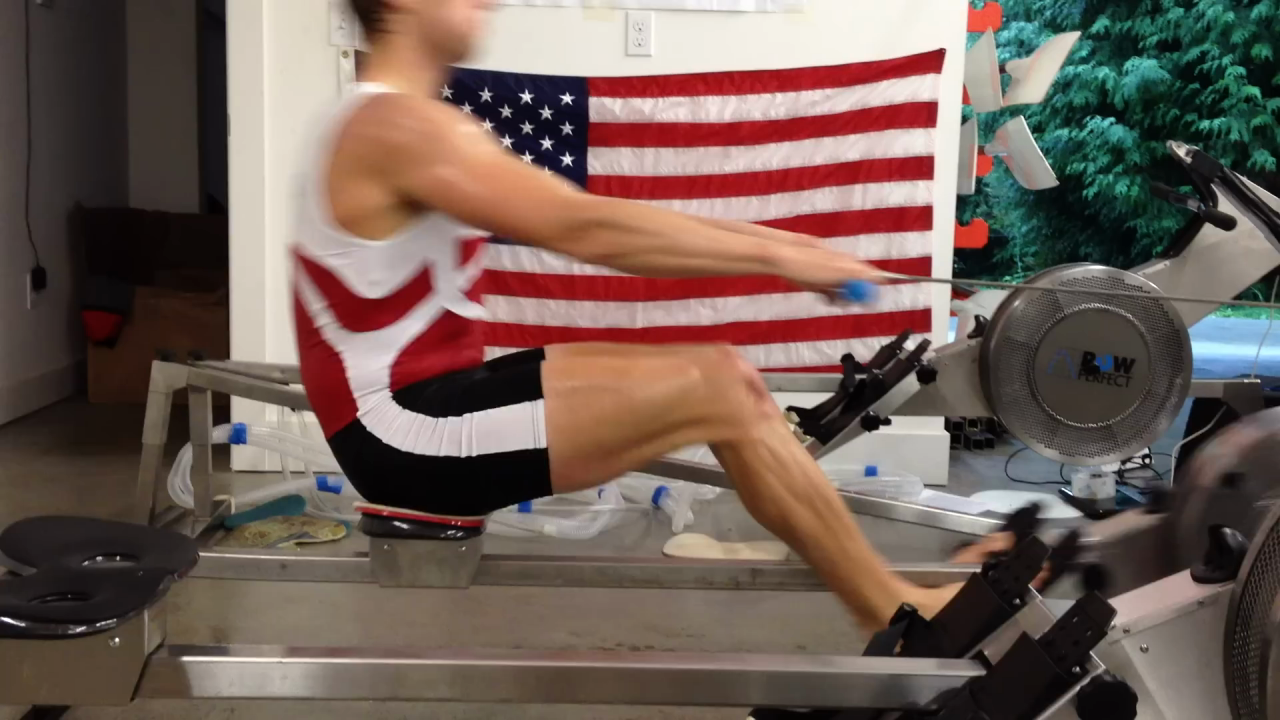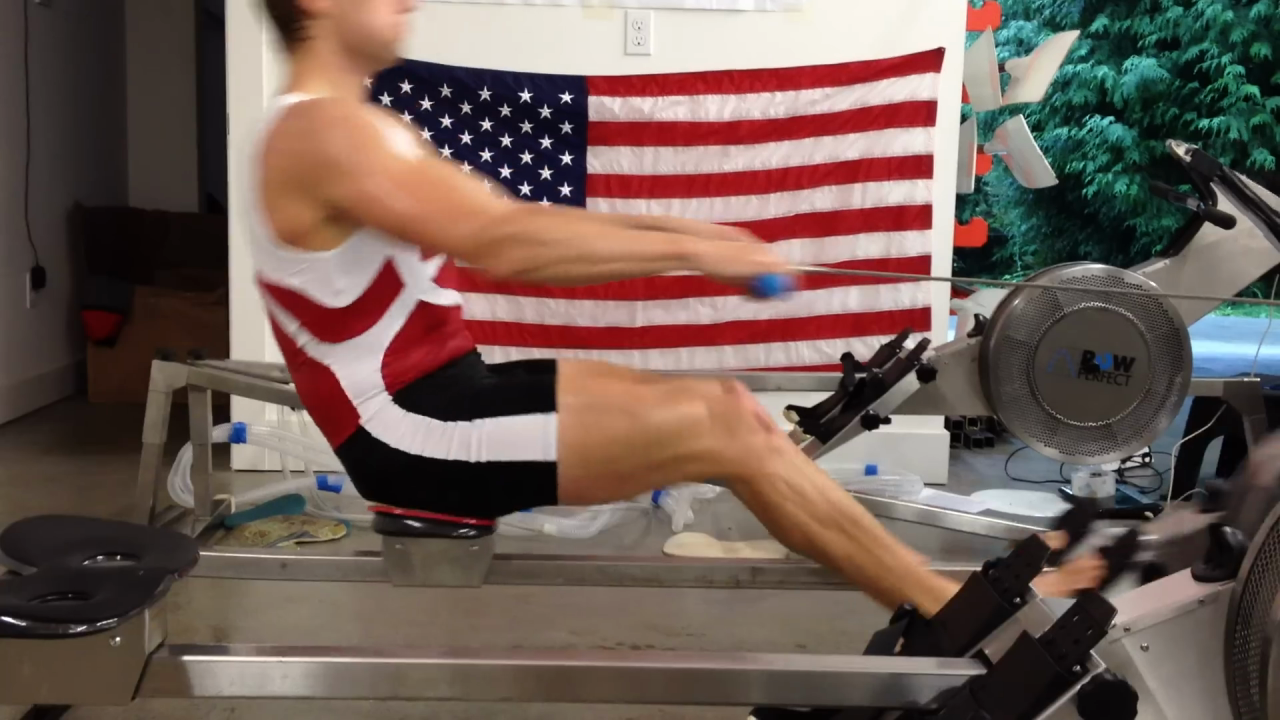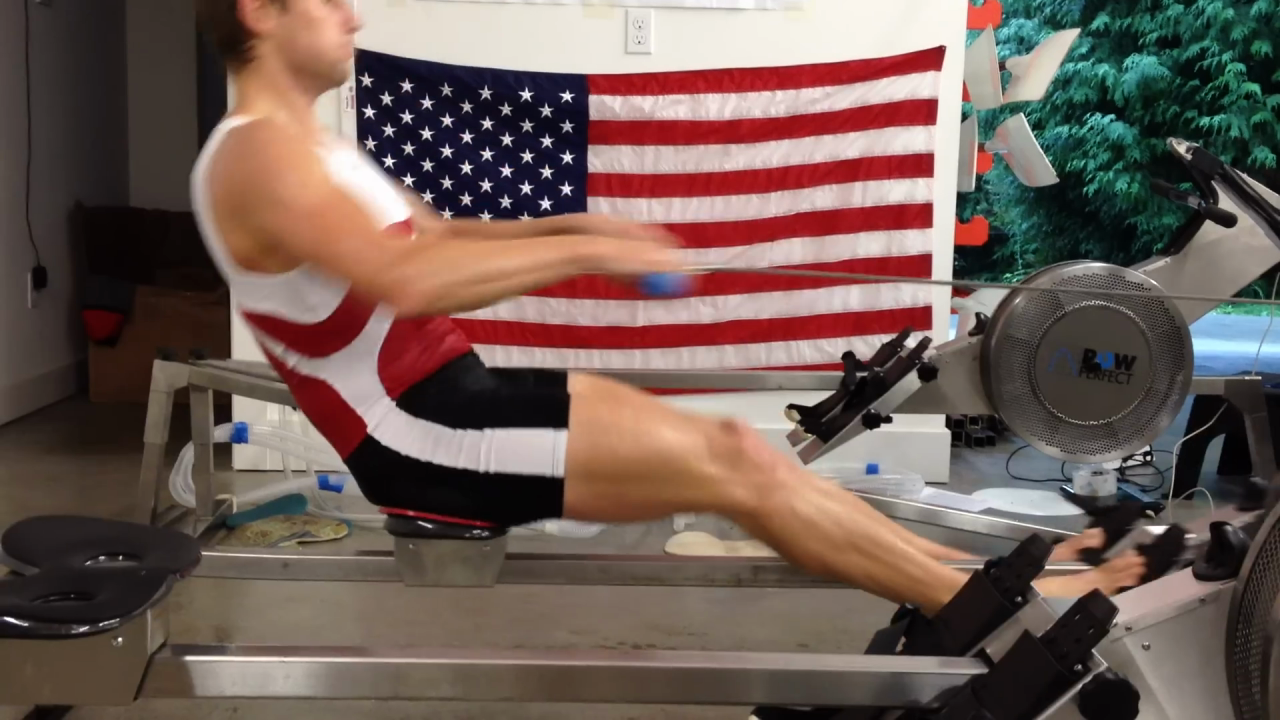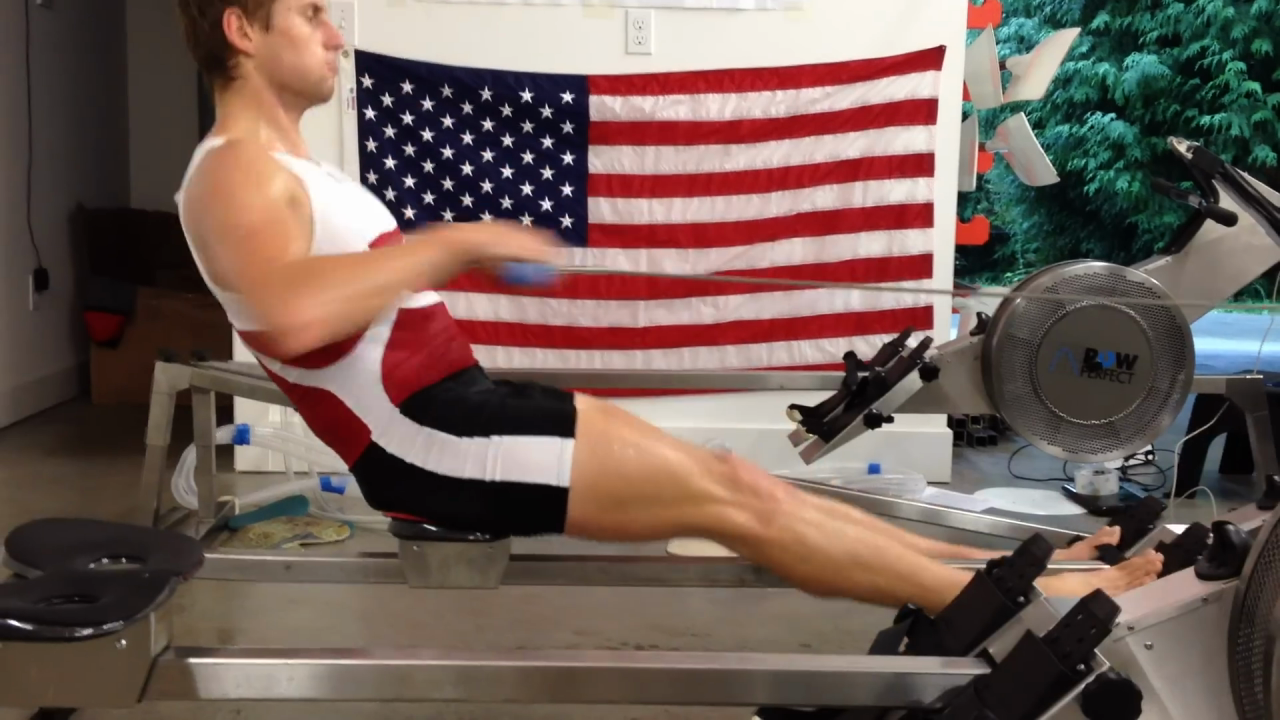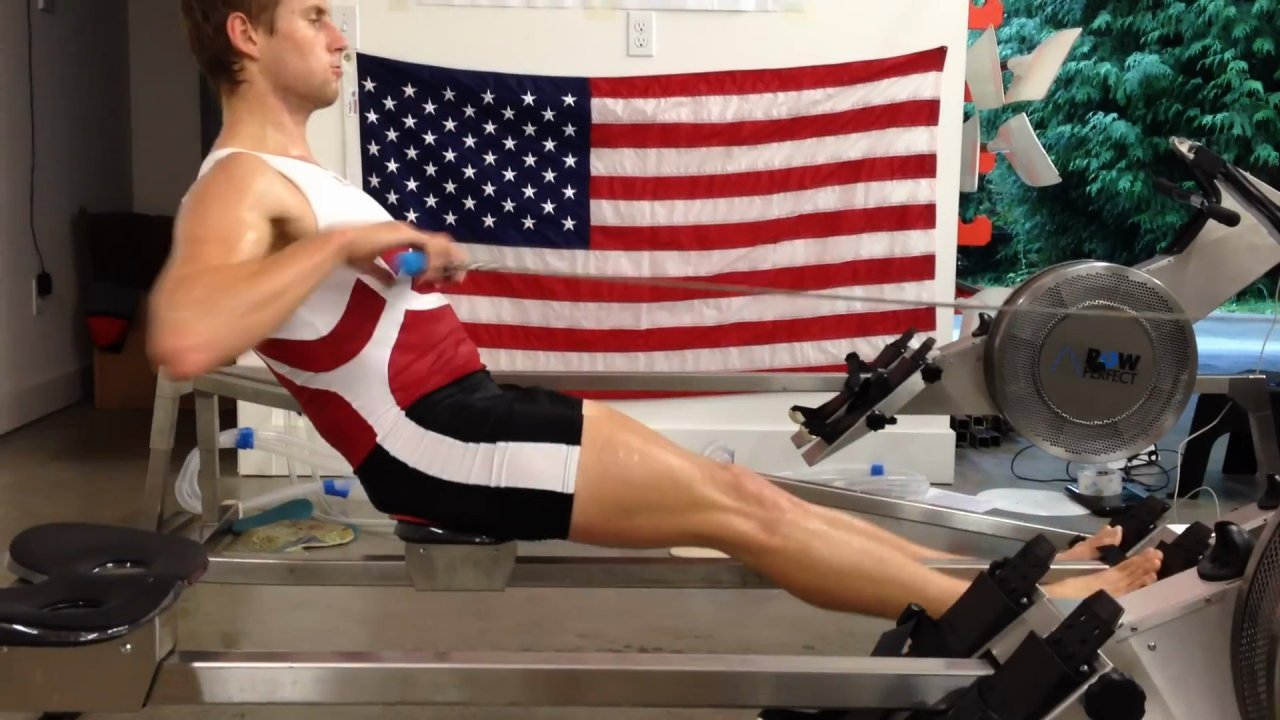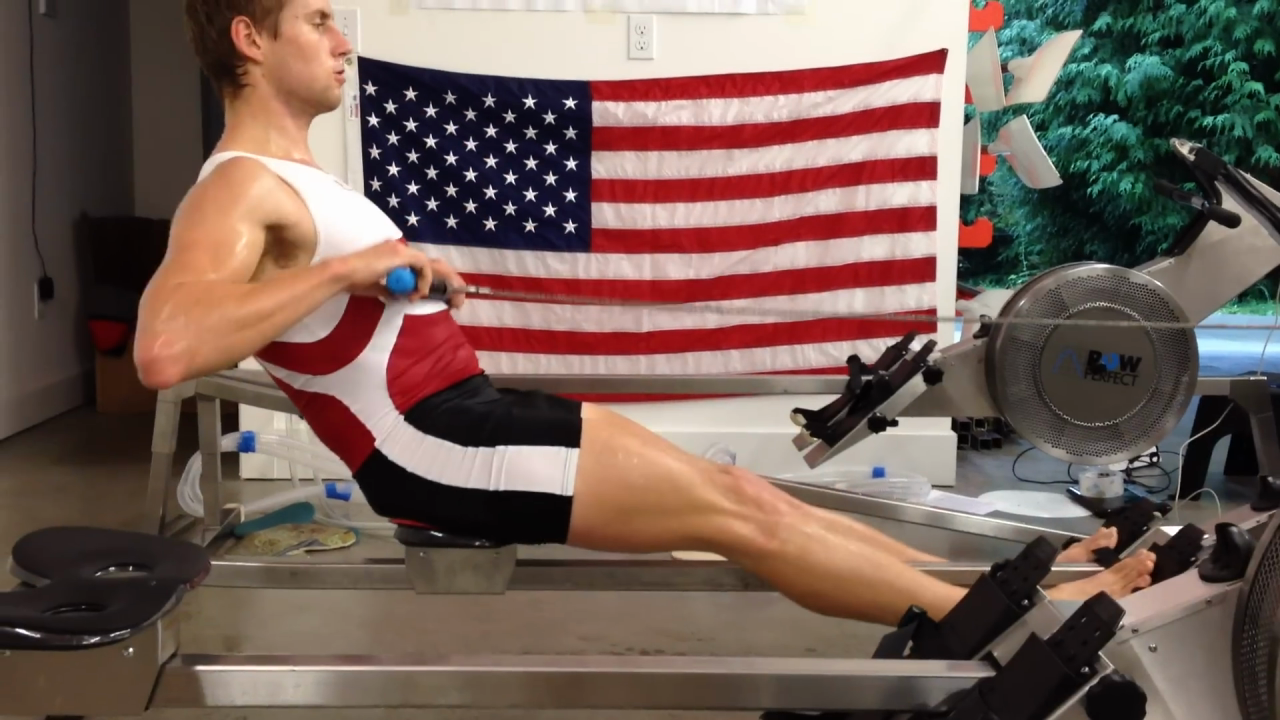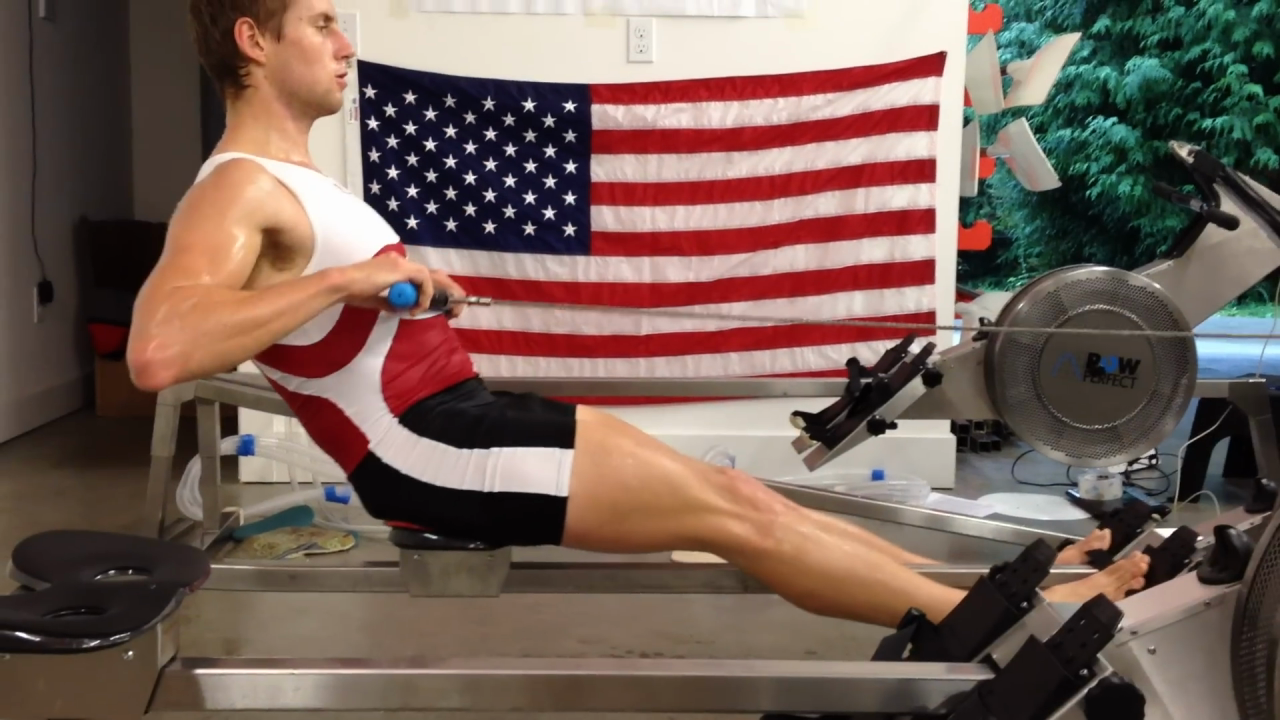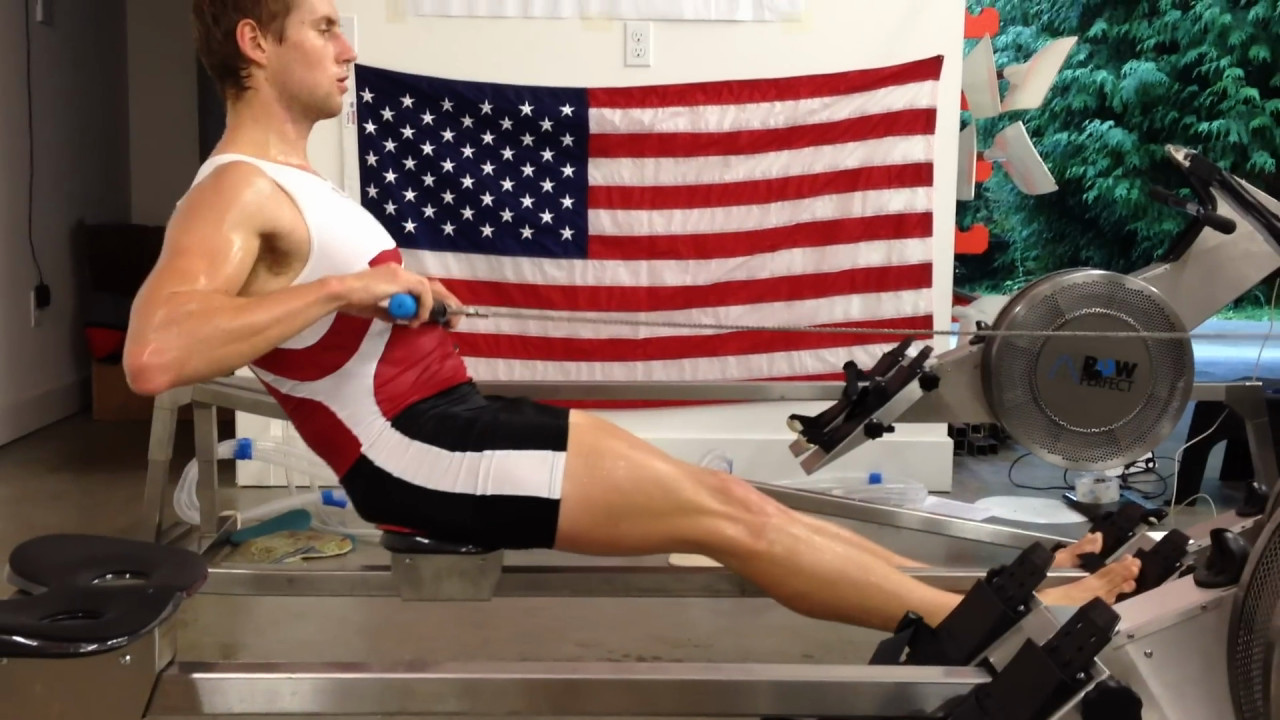
dt=0.1s
person 1, frame 1
left shoulder: (394, 117)
right shoulder: (404, 123)
left elbow: (571, 228)
right elbow: (597, 229)
left wrist: (751, 243)
right wrist: (769, 255)
left hip: (432, 401)
right hip: (408, 437)
left knee: (722, 386)
right knee: (723, 384)
left ankle: (896, 595)
right ankle: (901, 609)
person 1, frame 2
left shoulder: (353, 126)
right shoulder: (322, 132)
left elbow: (500, 233)
right elbow: (511, 243)
left wrist: (676, 234)
right wrist: (684, 249)
left hip: (440, 403)
right hip: (415, 439)
left knee: (724, 415)
right knee: (728, 431)
left ankle: (932, 586)
right ankle: (948, 609)
person 1, frame 3
left shoulder: (298, 146)
right shoulder: (261, 152)
left elbow: (420, 263)
right elbow: (415, 282)
left wrist: (569, 234)
right wrist: (583, 249)
left hip: (452, 396)
right hip: (424, 436)
left knee: (730, 445)
right knee: (734, 468)
left ankle: (983, 570)
person 1, frame 4
left shoulder: (279, 164)
right shoulder: (237, 174)
right elbow: (293, 309)
left wrist: (453, 248)
right wrist: (452, 241)
left hip: (451, 405)
right hip: (426, 443)
left knee: (730, 483)
right knee: (734, 500)
left ankle: (999, 568)
person 1, frame 5
left shoulder: (285, 170)
right shoulder: (236, 186)
right elbow: (184, 339)
left wrist: (412, 262)
right wrist: (348, 241)
left hip: (466, 409)
right hip: (438, 450)
left knee: (736, 490)
right knee: (739, 510)
person 1, frame 6
left shoulder: (284, 177)
right shoulder: (236, 192)
right elbow: (162, 352)
left wrist: (399, 273)
right wrist: (344, 263)
left hip: (462, 411)
right hip: (433, 451)
left knee: (736, 491)
right knee: (737, 511)
person 1, frame 7
left shoulder: (283, 178)
right shoulder: (236, 192)
right elbow: (156, 352)
left wrist: (400, 287)
right wrist: (345, 278)
left hip: (457, 417)
right hip: (429, 455)
left knee: (734, 494)
right knee: (734, 514)
person 1, frame 8
left shoulder: (281, 182)
right shoulder: (233, 196)
right elbow: (152, 357)
left wrist: (394, 296)
right wrist: (341, 287)
left hip: (450, 422)
right hip: (423, 457)
left knee: (724, 498)
right knee: (726, 515)
